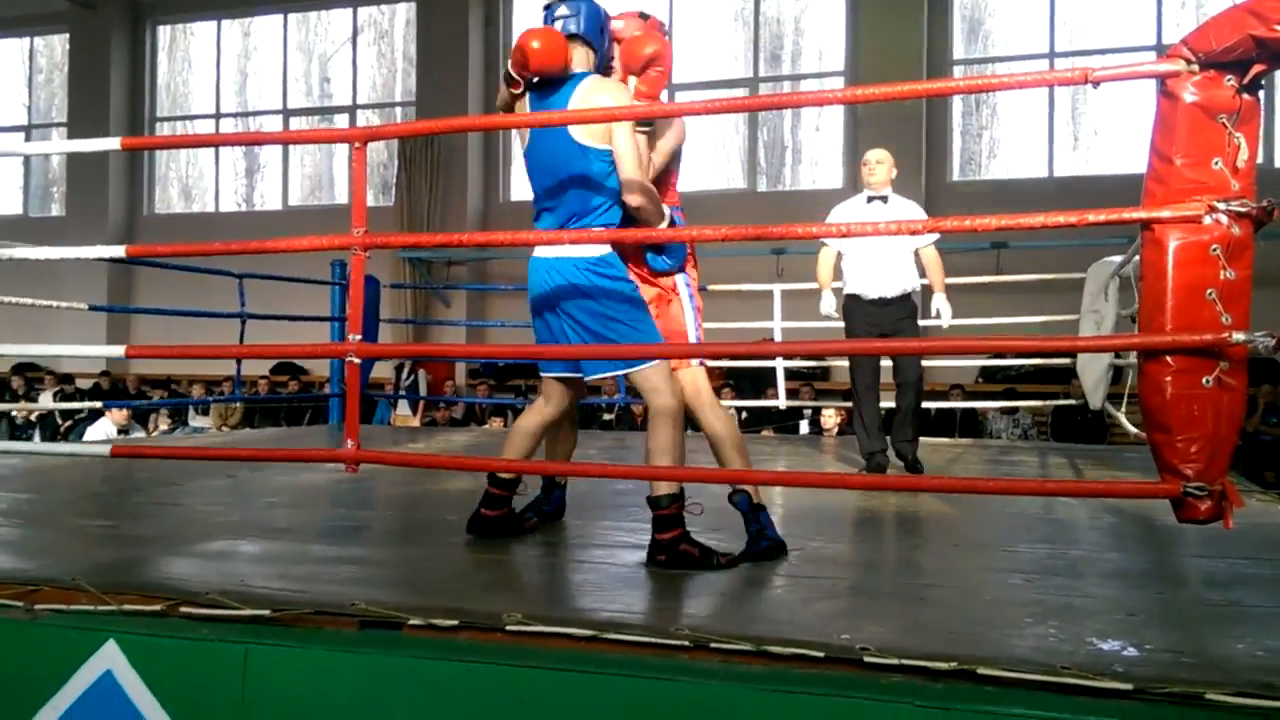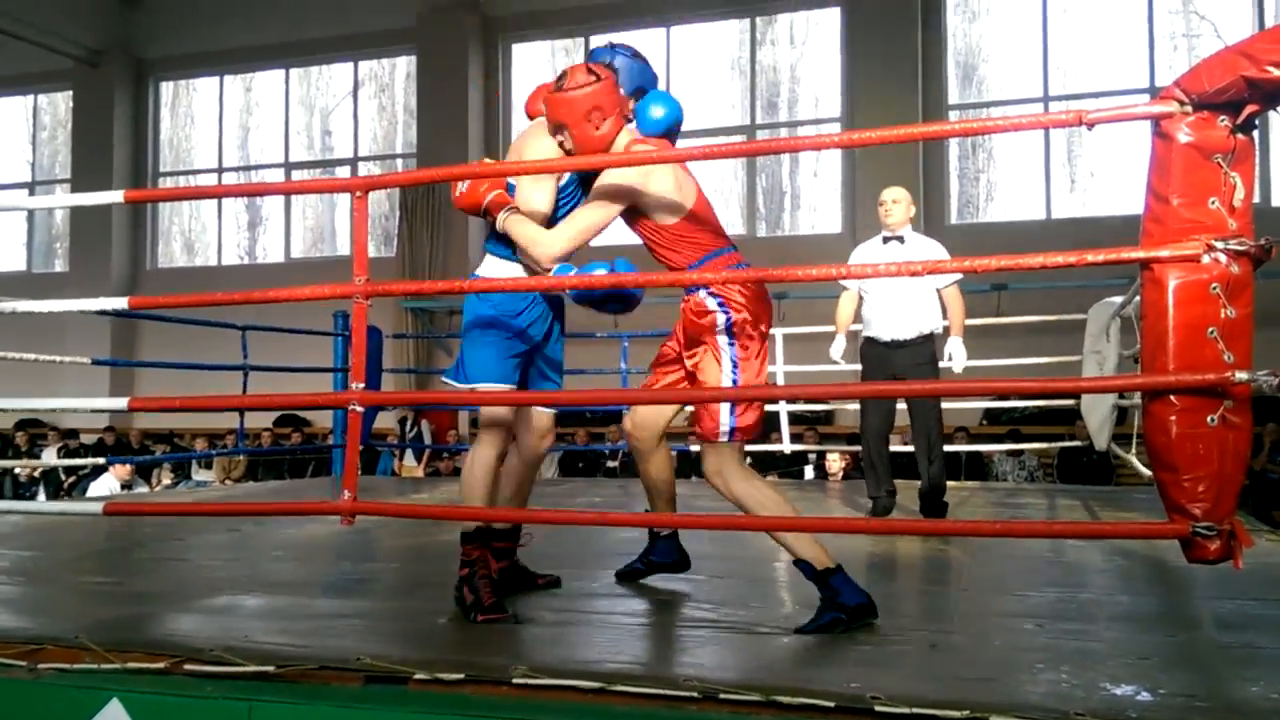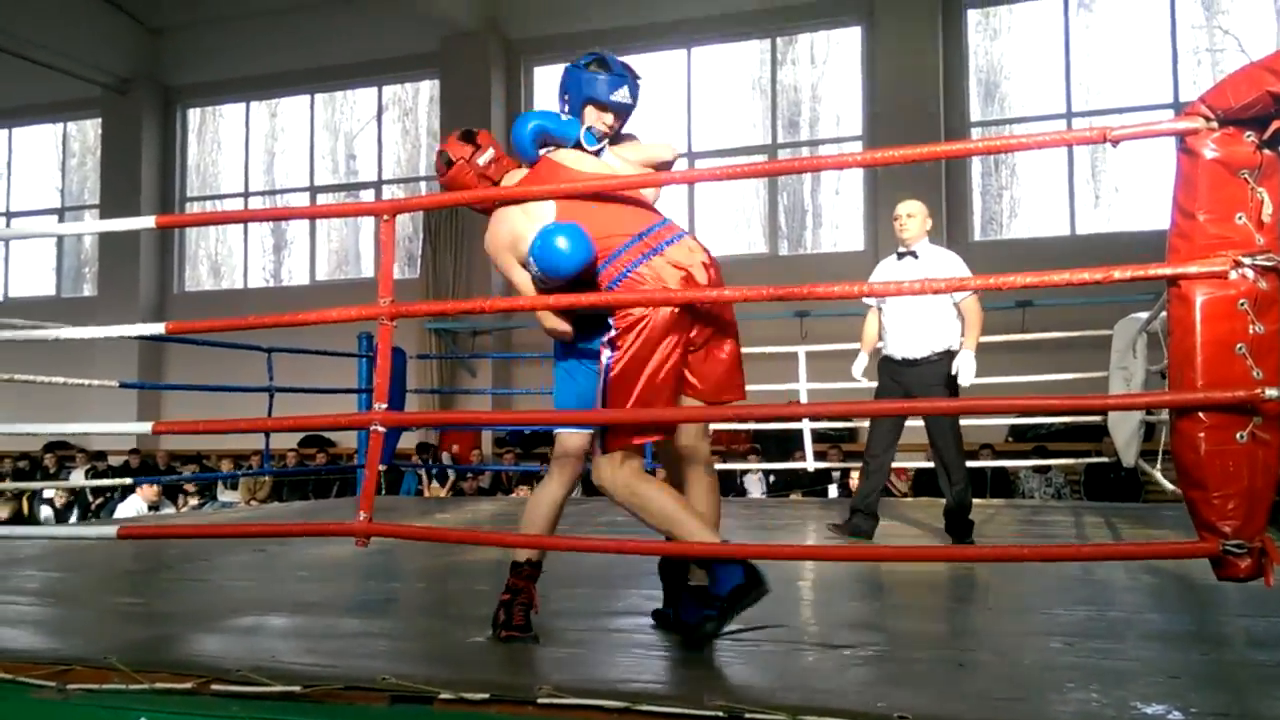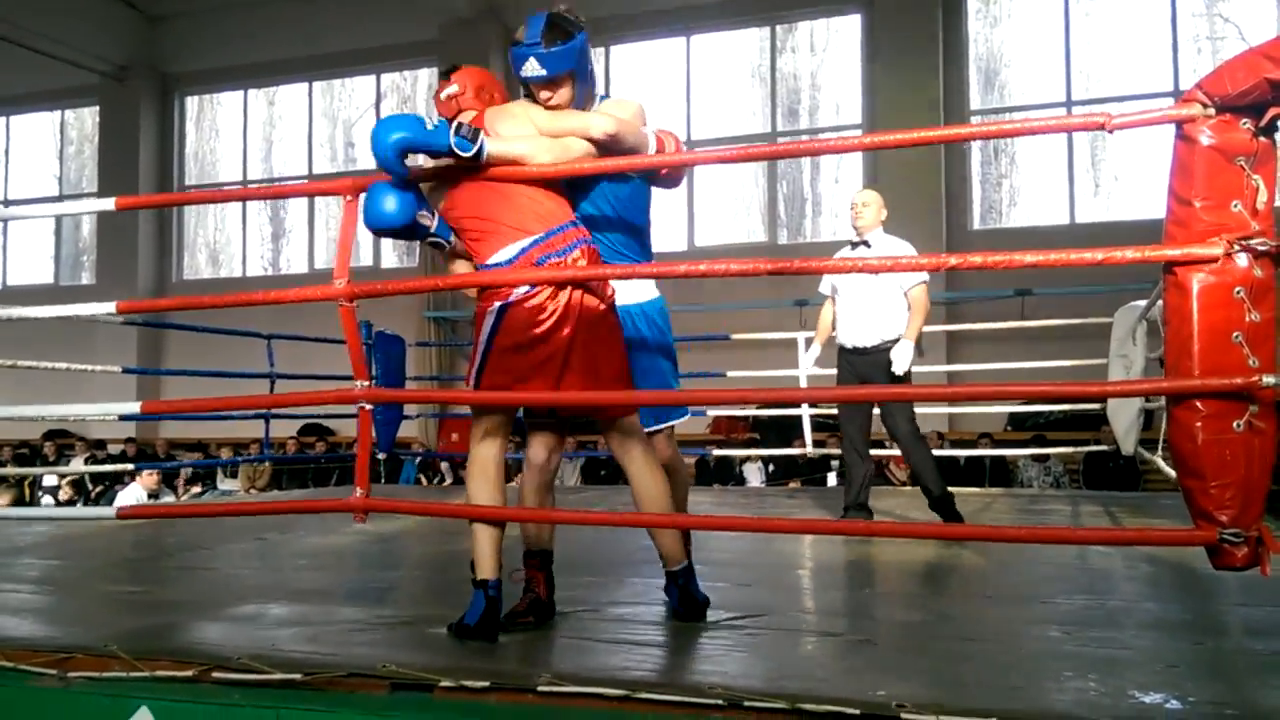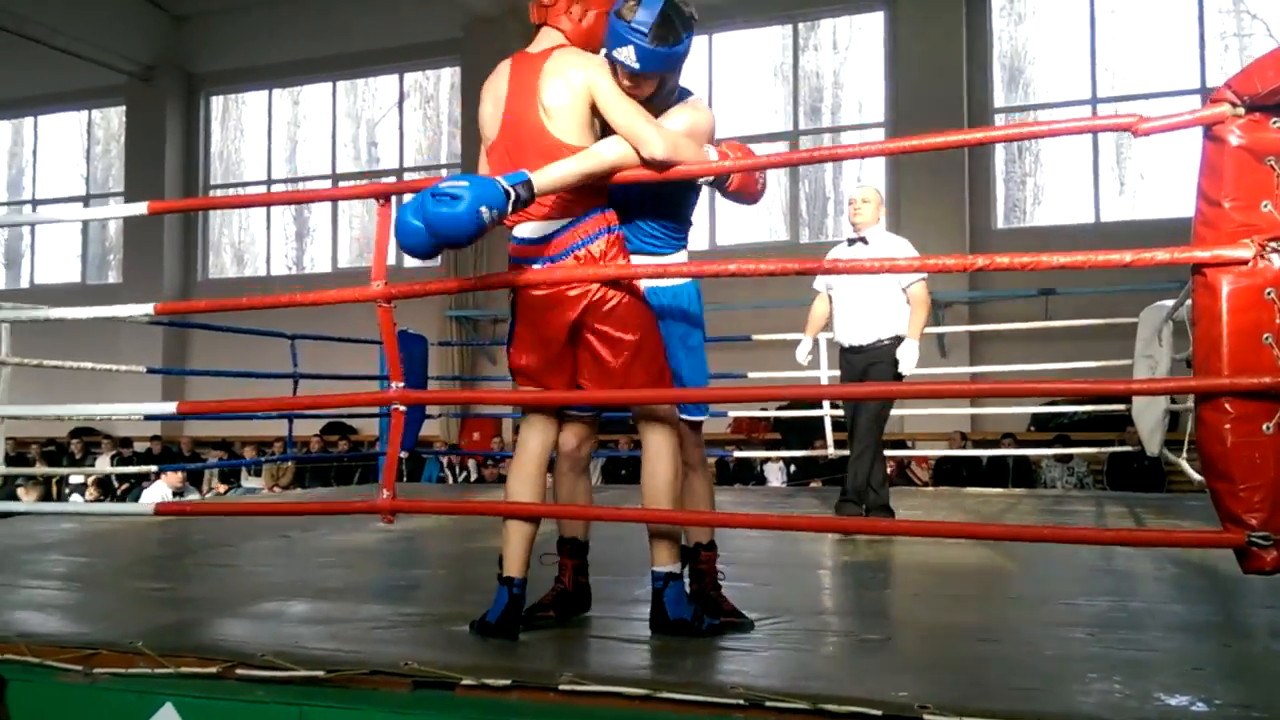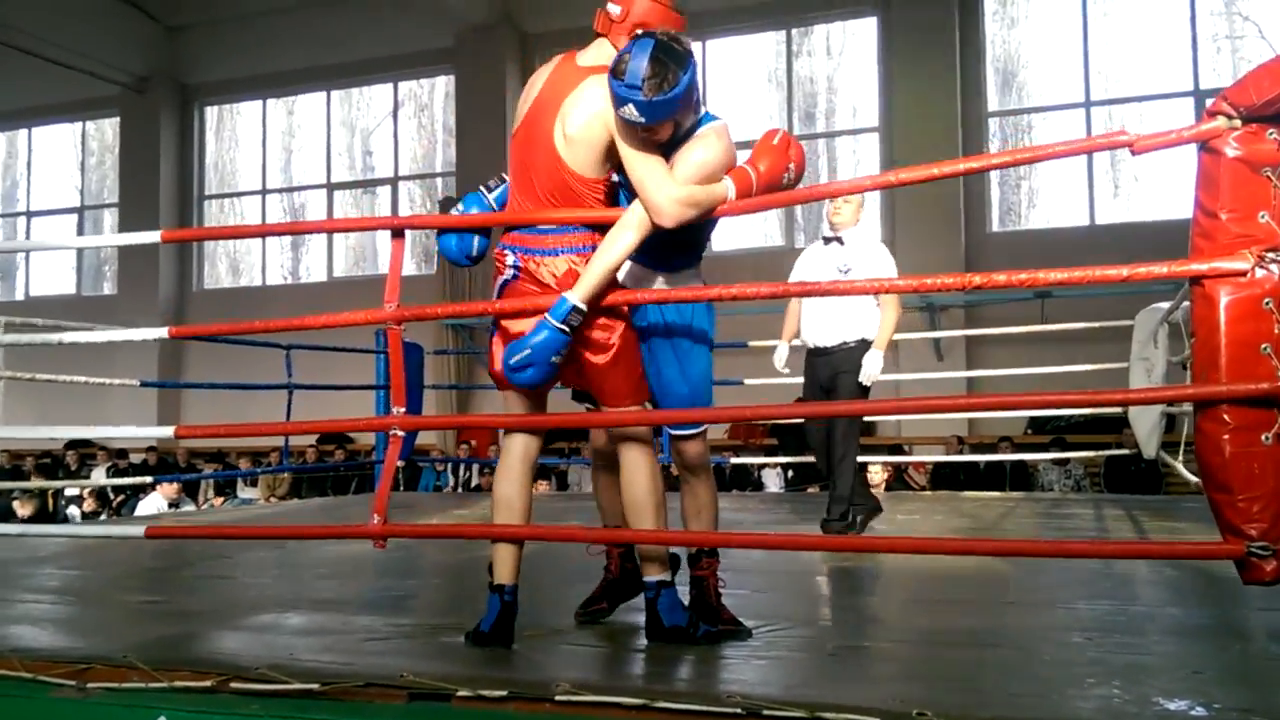
dt=0.4s
person 1, frame 1
left shoulder: (531, 101)
right shoulder: (608, 95)
right elbow: (637, 190)
right wrist: (665, 226)
left hip: (548, 270)
right hip: (587, 267)
left knee: (555, 398)
right knee: (662, 398)
left ankle: (493, 507)
right ankle: (668, 537)
person 1, frame 2
right shoulder: (543, 141)
right elbow: (530, 226)
left hip: (541, 308)
right hip: (504, 295)
left knee: (538, 436)
right knee: (496, 428)
left ankle: (501, 556)
right ankle: (474, 569)
person 1, frame 3
left shoulder: (635, 152)
left elbow: (657, 159)
right elbow: (512, 256)
right hip: (587, 334)
right knee: (567, 456)
left ankle: (677, 578)
right ankle: (517, 593)
person 1, frame 4
left shoulder: (622, 115)
left elbow: (567, 157)
left hip: (631, 307)
left knee: (659, 448)
right knee: (540, 453)
left ankle: (677, 555)
right ankle: (538, 587)
person 1, frame 5
left shoulder: (693, 116)
left elbow: (617, 158)
left hip: (663, 292)
left knee: (689, 439)
right knee: (574, 437)
left ankle: (704, 583)
right ankle: (571, 580)
person 1, frame 6
left shoulder: (711, 142)
right shoulder: (633, 122)
left elbow: (650, 219)
left hip: (673, 304)
left knee: (691, 450)
right knee: (604, 439)
left ankle: (705, 592)
right ankle: (620, 566)
person 2, frame 1
left shoulder: (666, 120)
left elbow: (639, 176)
left wrist: (640, 111)
left hip: (663, 264)
right hip: (619, 262)
left knee: (692, 389)
left ankle: (758, 517)
person 2, frame 2
left shoulder: (625, 173)
right shoulder: (640, 148)
left elbow: (552, 251)
left wrist: (500, 210)
left hip: (724, 309)
right hip: (710, 304)
left knee: (721, 463)
right knee: (642, 425)
left ankle: (844, 591)
right ankle: (664, 542)
person 2, frame 3
left shoulder: (497, 231)
right shoulder: (564, 157)
left elbow: (557, 321)
left hip: (640, 295)
right hip: (690, 264)
left knee: (615, 468)
right knee: (690, 449)
left ankle: (730, 568)
right ankle: (705, 600)
person 2, frame 4
right shoulder: (512, 117)
left hip: (512, 293)
right hip: (578, 272)
left knee: (487, 439)
right knee: (627, 434)
left ankle: (485, 599)
right ankle: (681, 581)
person 2, frame 5
left shoulder: (496, 82)
right shoulder: (586, 68)
left elbow: (493, 182)
right elbow: (657, 148)
left hip: (534, 269)
right hip: (598, 259)
left knee: (538, 427)
right knee: (657, 420)
left ankle: (510, 595)
right ankle: (668, 592)
person 2, frame 6
left shoulder: (543, 75)
right shoulder: (614, 96)
right elbow: (666, 207)
right wrist: (749, 178)
left hip: (518, 270)
right hip: (582, 276)
left knee: (519, 435)
right knee: (632, 435)
left ankle: (500, 603)
right ankle: (662, 600)
person 3, frame 1
left shoulder: (910, 211)
right shoulder: (843, 212)
left elbow: (929, 254)
right elbow: (826, 256)
left wrist: (939, 293)
right wrist: (825, 291)
left hip: (901, 307)
right hip: (859, 308)
left knee: (910, 377)
right knee: (864, 383)
left ankle: (906, 447)
right ankle: (874, 455)
person 3, frame 2
left shoulder: (930, 250)
right shoulder: (862, 253)
left elbow: (952, 295)
right elbow: (849, 297)
left wrist: (956, 337)
right wrist: (840, 335)
left hip: (919, 350)
right hip: (876, 350)
left knee: (927, 426)
right knee: (873, 426)
left ankle: (933, 502)
right ankle: (882, 497)
person 3, frame 3
left shoulder: (946, 262)
right shoulder: (883, 269)
left elbow: (972, 309)
right elbow: (874, 315)
left wrist: (968, 351)
right wrist: (863, 354)
left hip: (934, 367)
right hip: (892, 368)
left knee: (946, 445)
right knee: (878, 444)
left ankle: (958, 522)
right ankle: (862, 518)
person 3, frame 4
left shoulder: (899, 251)
right shoulder: (840, 258)
left elbow: (919, 302)
right elbow: (830, 305)
left wrist: (907, 343)
right wrist: (817, 343)
left hip: (888, 356)
right hip: (850, 357)
left knee: (904, 431)
right knee: (852, 435)
left ankle: (942, 503)
right ankle: (856, 509)
person 3, frame 5
left shoulder: (896, 248)
right shoulder: (836, 254)
left elbow: (920, 299)
right elbow: (823, 300)
left wrist: (911, 341)
right wrist: (808, 338)
left hip: (885, 352)
right hip: (850, 355)
left knee: (867, 429)
right knee: (859, 431)
left ankle: (851, 504)
right ankle: (878, 507)
person 3, frame 6
left shoulder: (872, 251)
right shoulder: (810, 254)
left elbow: (891, 304)
right elbow: (797, 300)
left wrist: (877, 351)
right wrist: (785, 341)
left hip: (852, 356)
right hip: (816, 357)
left knee: (842, 438)
right knee: (817, 436)
left ankle: (839, 517)
right ankle: (862, 501)
